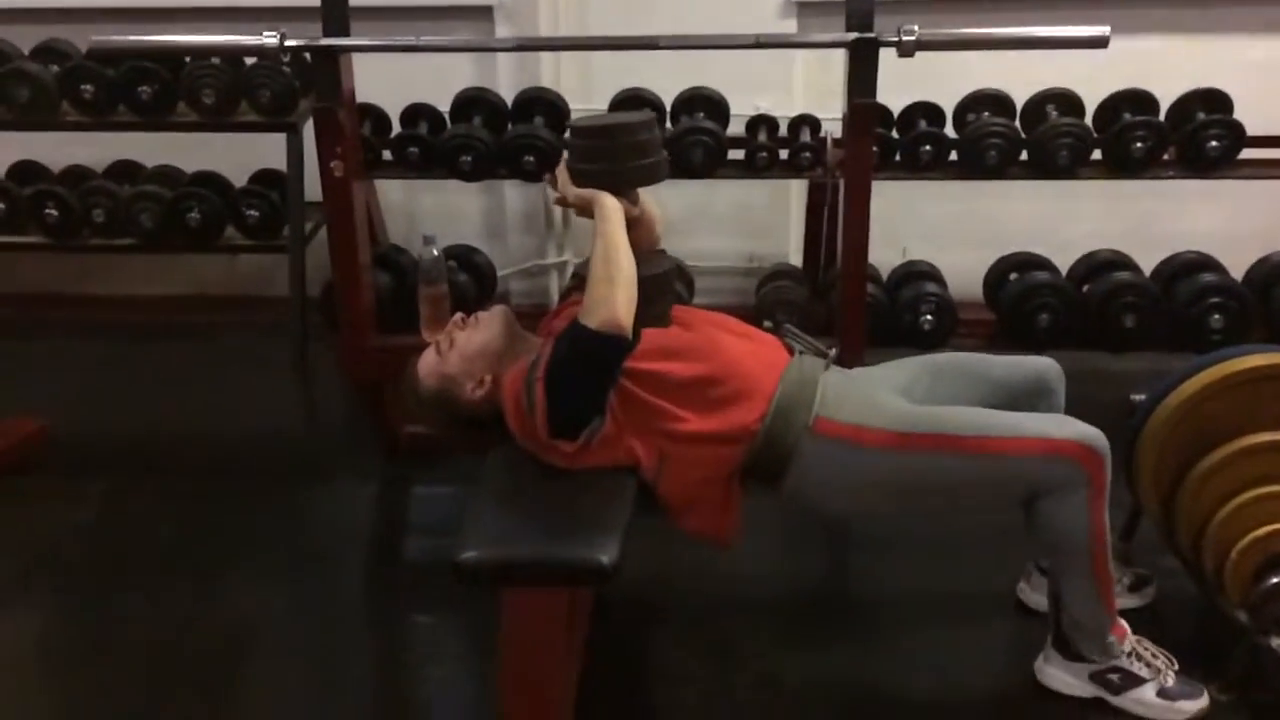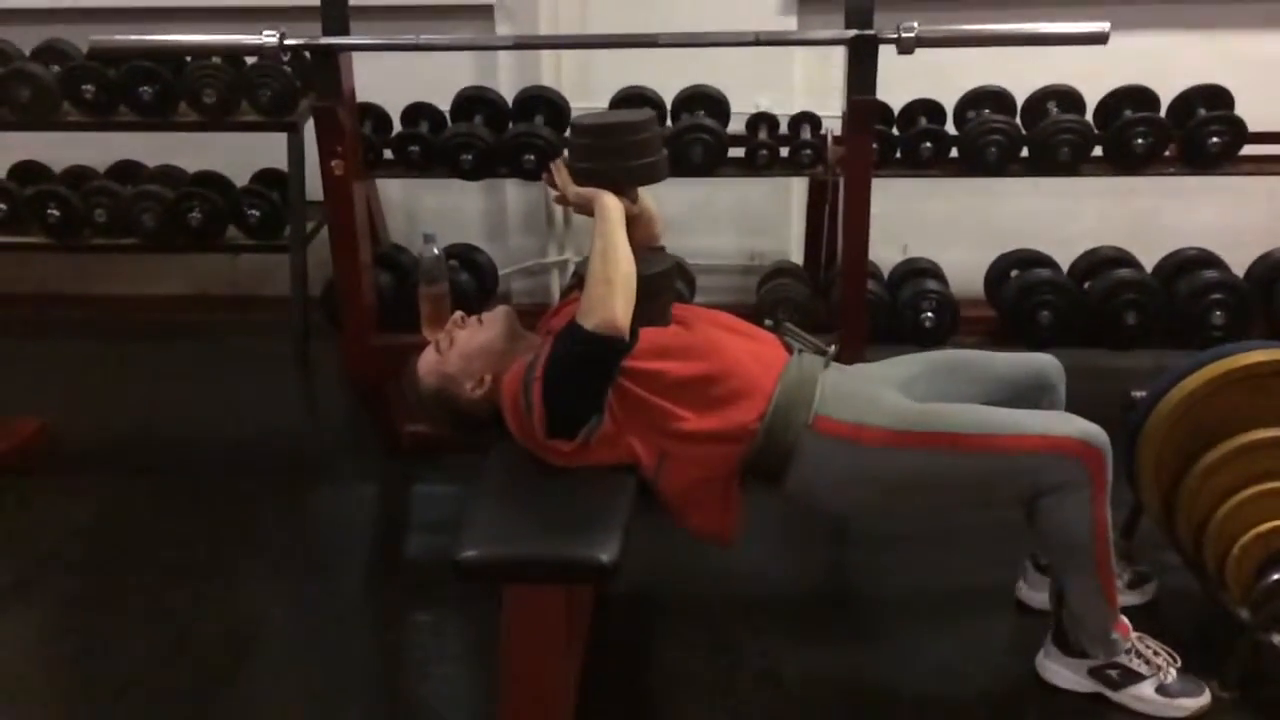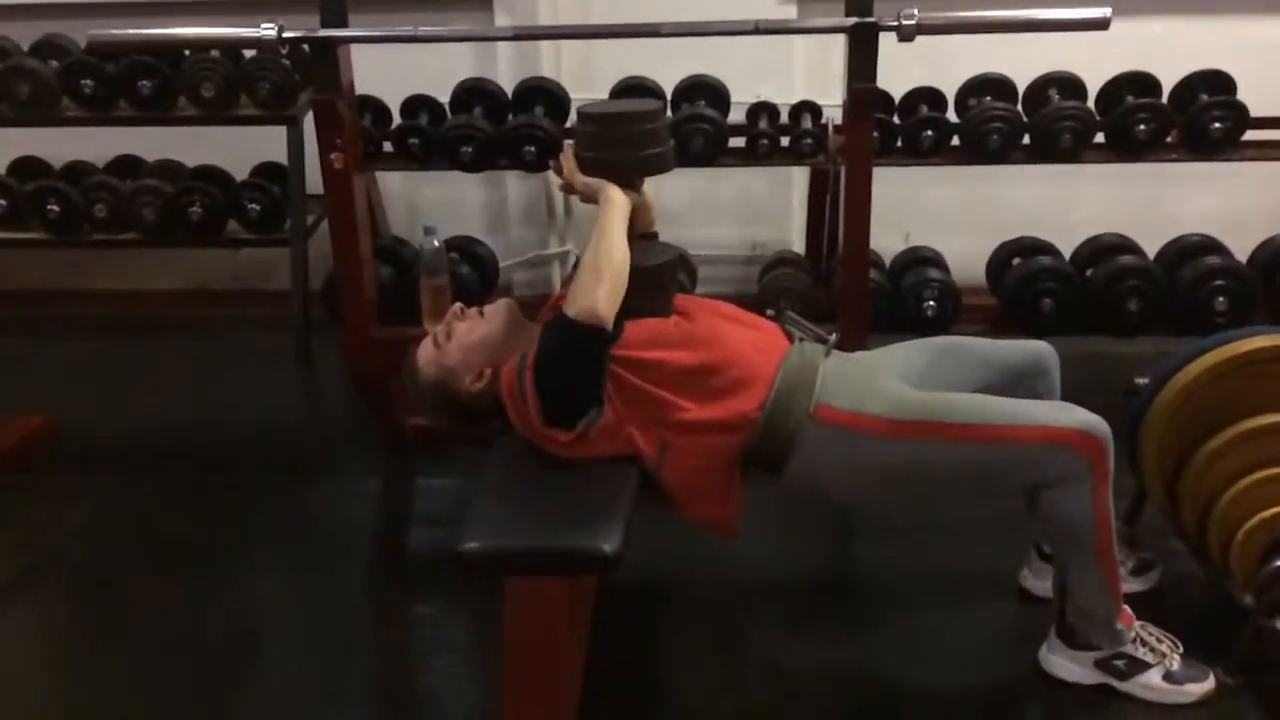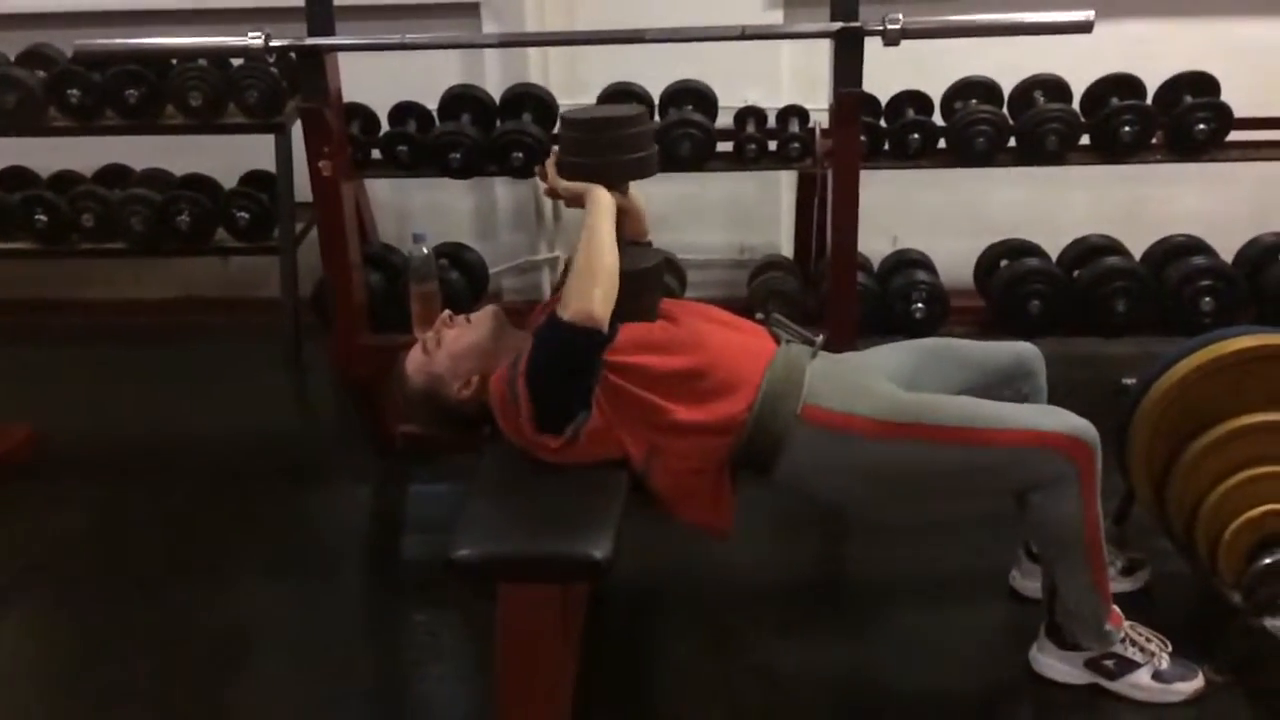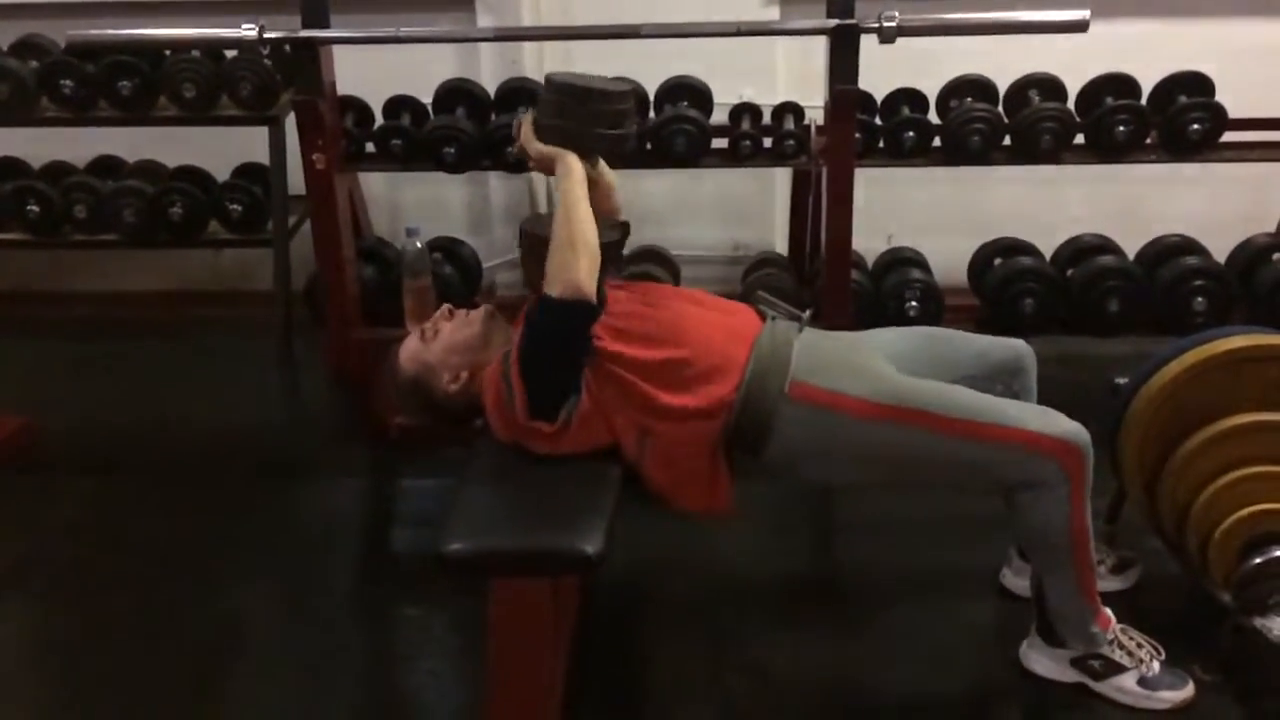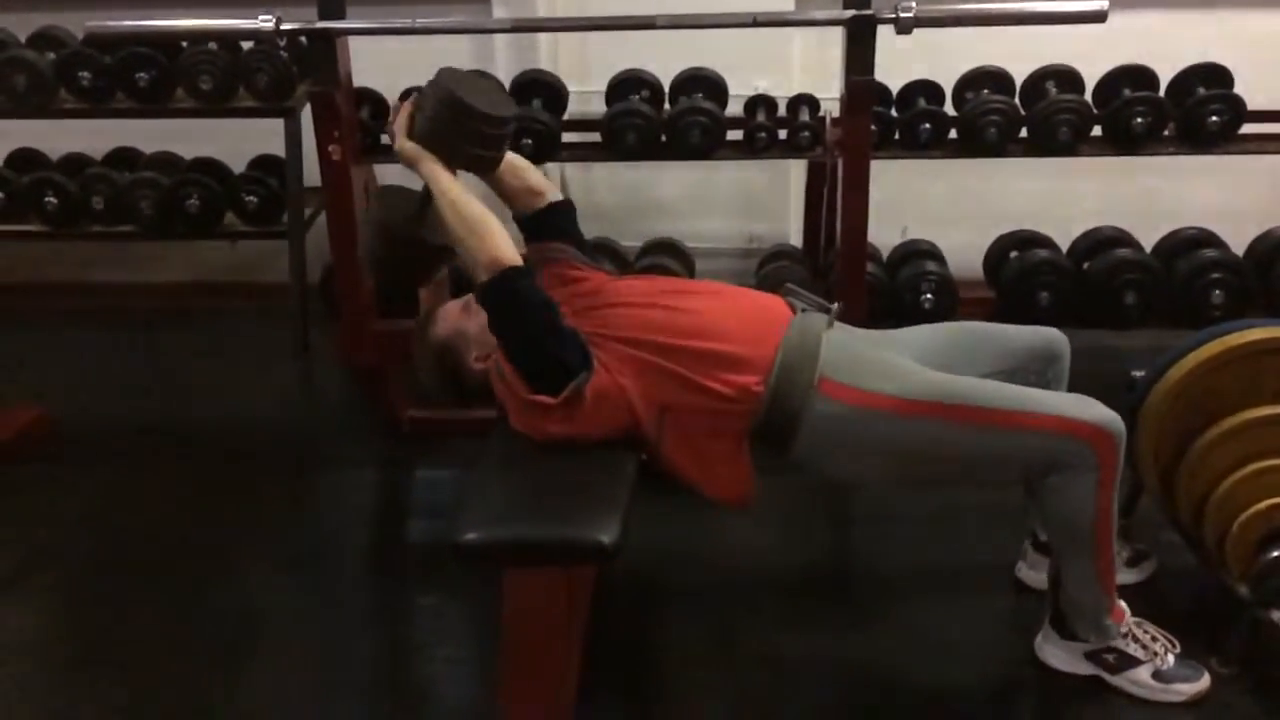
dt=0.4s
person 1, frame 1
left shoulder: (549, 339)
right shoulder: (541, 396)
left elbow: (646, 260)
right elbow: (610, 327)
left wrist: (623, 201)
right wrist: (603, 208)
left hip: (817, 385)
right hip: (812, 438)
left knee: (1038, 380)
right knee: (1078, 452)
left ankle: (1064, 571)
right ankle: (1088, 649)
person 1, frame 2
left shoulder: (551, 334)
right shoulder: (542, 395)
left elbow: (647, 253)
right elbow: (608, 330)
left wrist: (618, 196)
right wrist: (603, 209)
left hip: (816, 381)
right hip: (812, 435)
left knee: (1038, 376)
right knee: (1079, 450)
left ankle: (1063, 568)
right ankle: (1089, 645)
person 1, frame 3
left shoulder: (547, 330)
right shoulder: (542, 386)
left elbow: (642, 249)
right elbow: (590, 319)
left wrist: (620, 187)
right wrist: (609, 200)
left hip: (816, 369)
right hip: (813, 424)
left knee: (1033, 363)
right knee: (1081, 441)
left ankle: (1066, 553)
right ankle: (1094, 638)
person 1, frame 4
left shoulder: (536, 330)
right shoulder: (531, 392)
left elbow: (635, 250)
right elbow: (590, 323)
left wrist: (608, 189)
right wrist: (595, 198)
left hip: (804, 368)
right hip: (799, 422)
left knee: (1018, 365)
right knee: (1069, 444)
left ankle: (1054, 555)
right ankle: (1084, 637)
person 1, frame 5
left shoulder: (528, 333)
right shoulder: (524, 389)
left elbow: (603, 228)
right elbow: (575, 294)
left wrist: (580, 159)
right wrist: (564, 163)
left hip: (791, 348)
right hip: (788, 403)
left knee: (1010, 361)
right knee: (1062, 445)
left ankle: (1046, 550)
right ankle: (1074, 635)
person 1, frame 6
left shoulder: (564, 298)
right shoulder: (541, 380)
left elbow: (544, 203)
right elbow: (502, 275)
right wrist: (428, 166)
left hip: (823, 343)
right hip: (820, 400)
left knee: (1044, 351)
right knee: (1092, 433)
left ankle: (1059, 542)
right ankle: (1086, 630)
